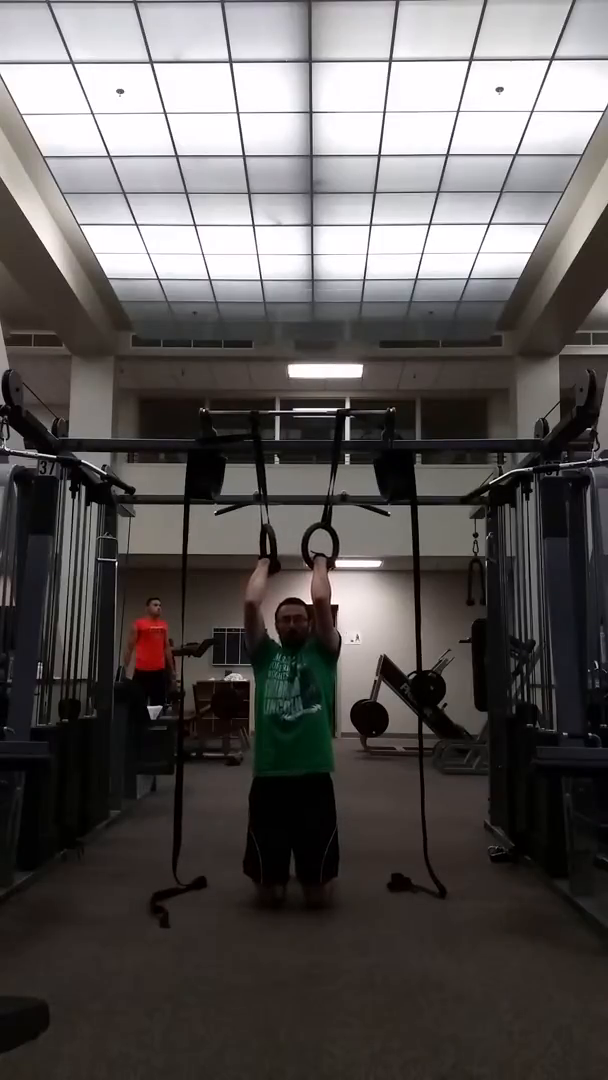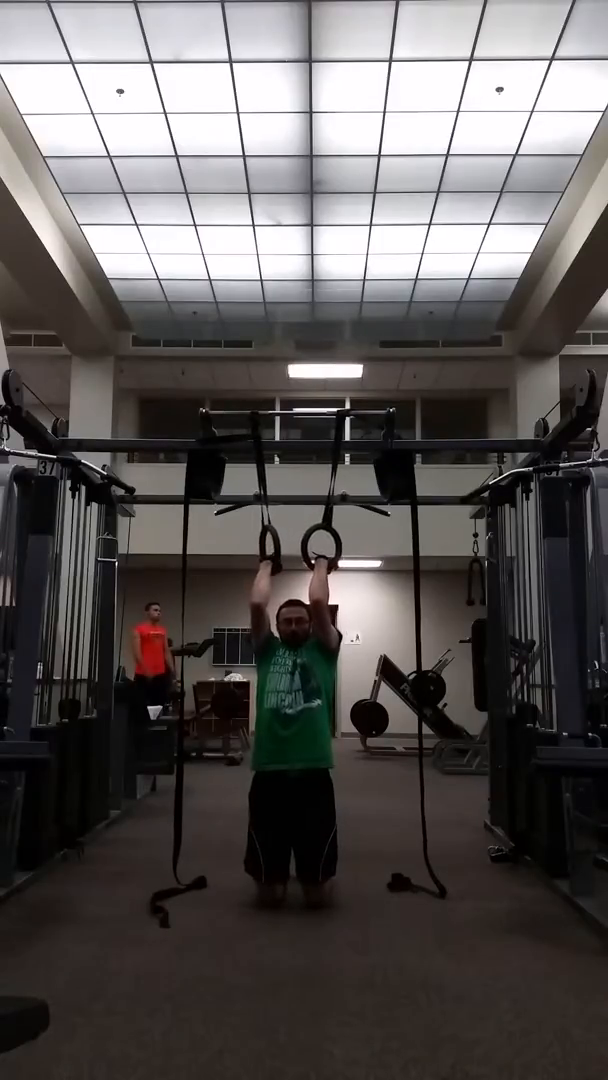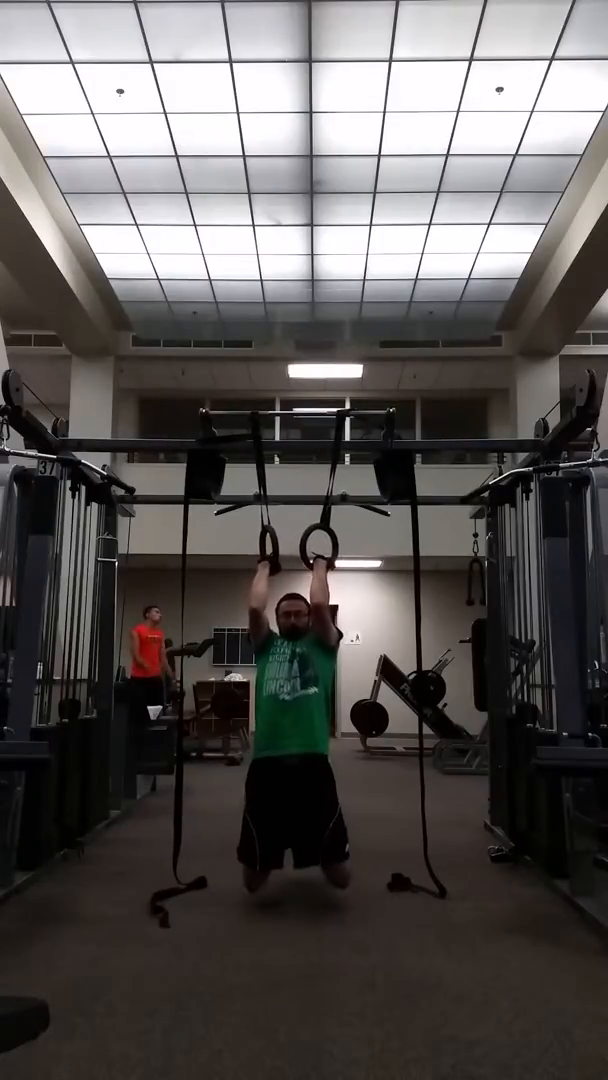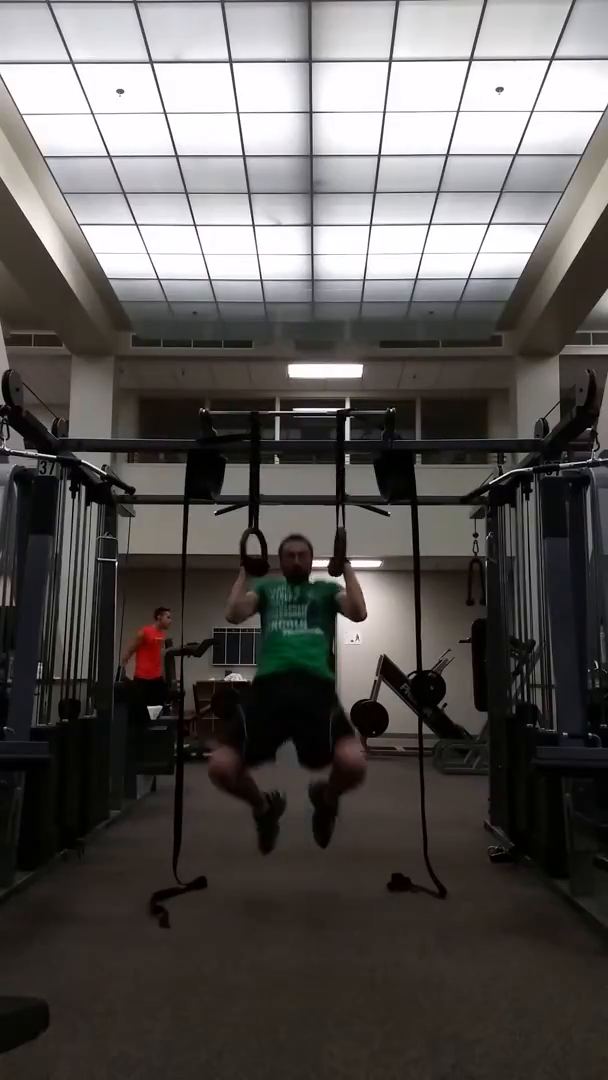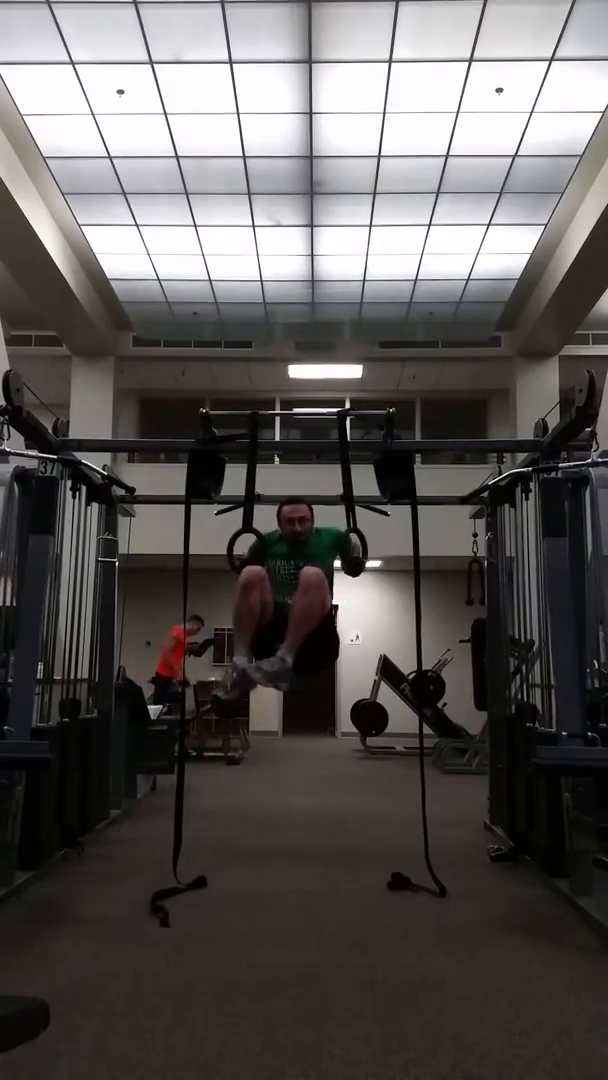
dt=0.5s
person 1, frame 1
left shoulder: (322, 653)
right shoulder: (265, 654)
left elbow: (322, 602)
right elbow: (250, 604)
left wrist: (320, 564)
right wrist: (263, 565)
left hip: (314, 779)
right hip: (269, 779)
left knee: (317, 894)
right knee: (270, 892)
left ankle: (310, 876)
right ankle: (279, 876)
person 1, frame 2
left shoulder: (323, 650)
right shoulder: (268, 651)
left elbow: (319, 603)
right elbow: (257, 605)
left wrist: (321, 565)
right wrist: (266, 566)
left hip: (313, 776)
right hip: (269, 776)
left knee: (317, 894)
right knee: (270, 894)
left ankle: (314, 876)
right ankle: (275, 876)
person 1, frame 3
left shoulder: (322, 644)
right shoulder: (266, 645)
left elbow: (320, 606)
right elbow: (255, 609)
left wrist: (320, 567)
right wrist: (263, 568)
left hip: (312, 763)
right hip: (267, 765)
left knee: (338, 875)
right knee: (254, 879)
left ankle: (319, 850)
right ankle: (276, 844)
person 1, frame 4
left shoulder: (326, 590)
right shoulder: (266, 587)
left elbow: (358, 613)
right elbow: (234, 615)
left wrist: (346, 567)
right wrist: (245, 571)
left hip: (316, 687)
right hip: (269, 687)
left knee: (352, 764)
right knee: (221, 768)
left ankle: (325, 797)
right ankle: (264, 805)
person 1, frame 5
left shoulder: (332, 538)
right shoulder: (268, 542)
left elbow: (354, 568)
right elbow: (247, 565)
left wrist: (353, 561)
left hip: (315, 640)
right hip: (272, 632)
left knee: (312, 576)
right knee: (252, 575)
left ankle: (284, 659)
right ankle: (239, 664)
